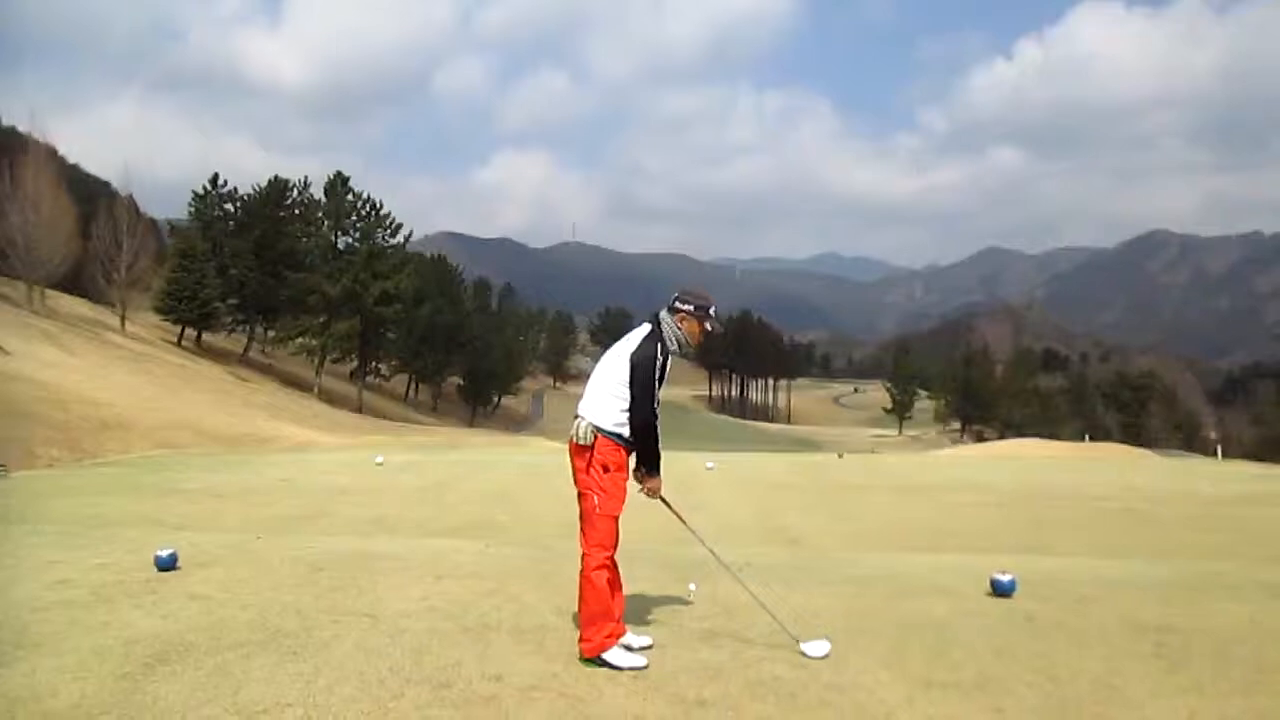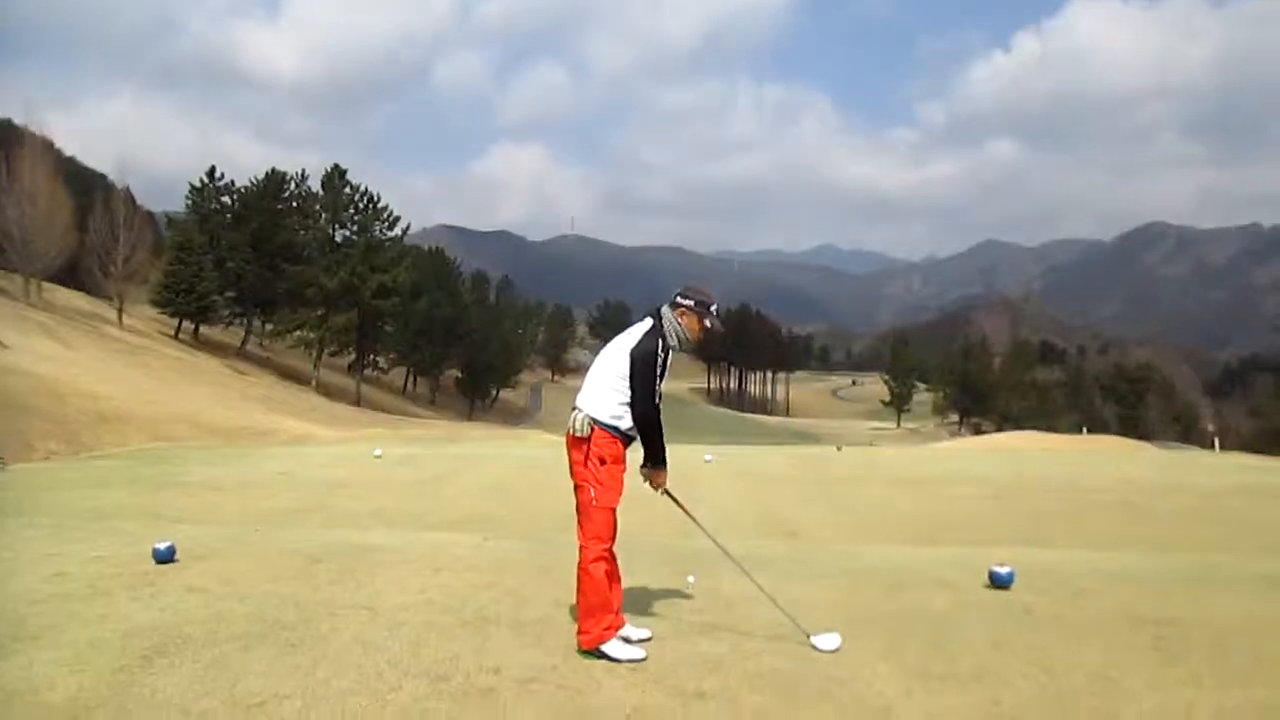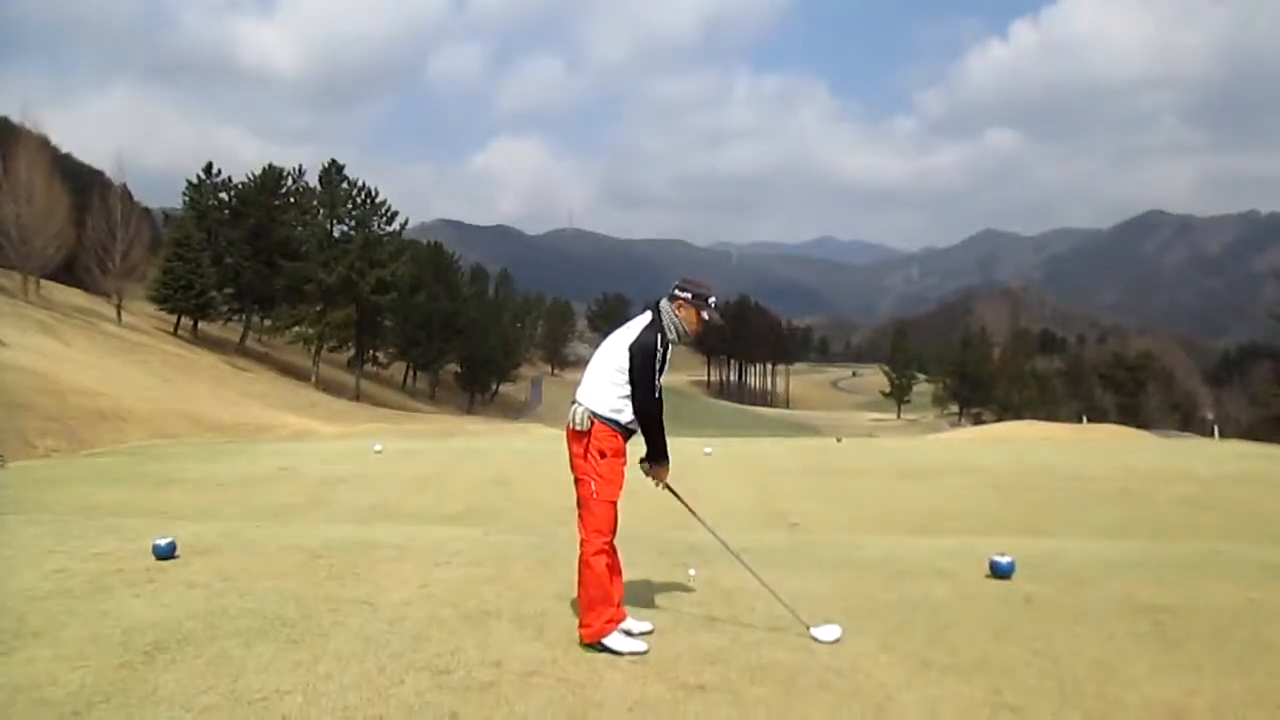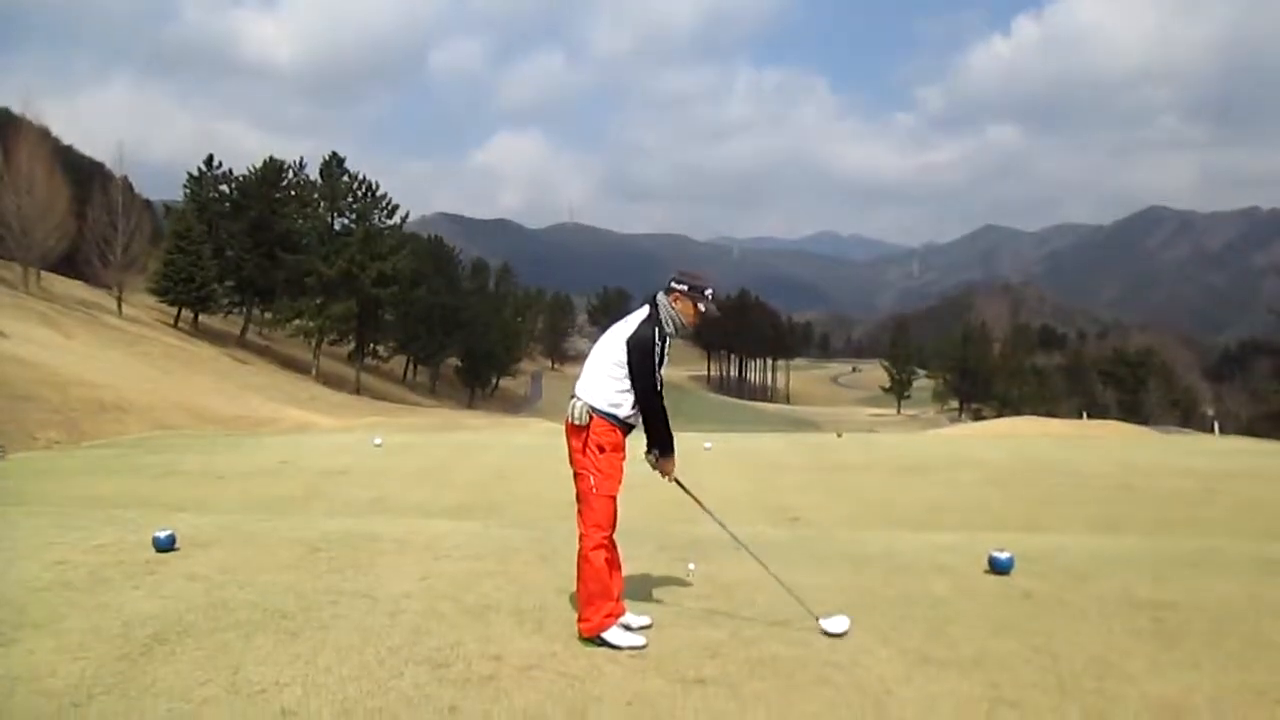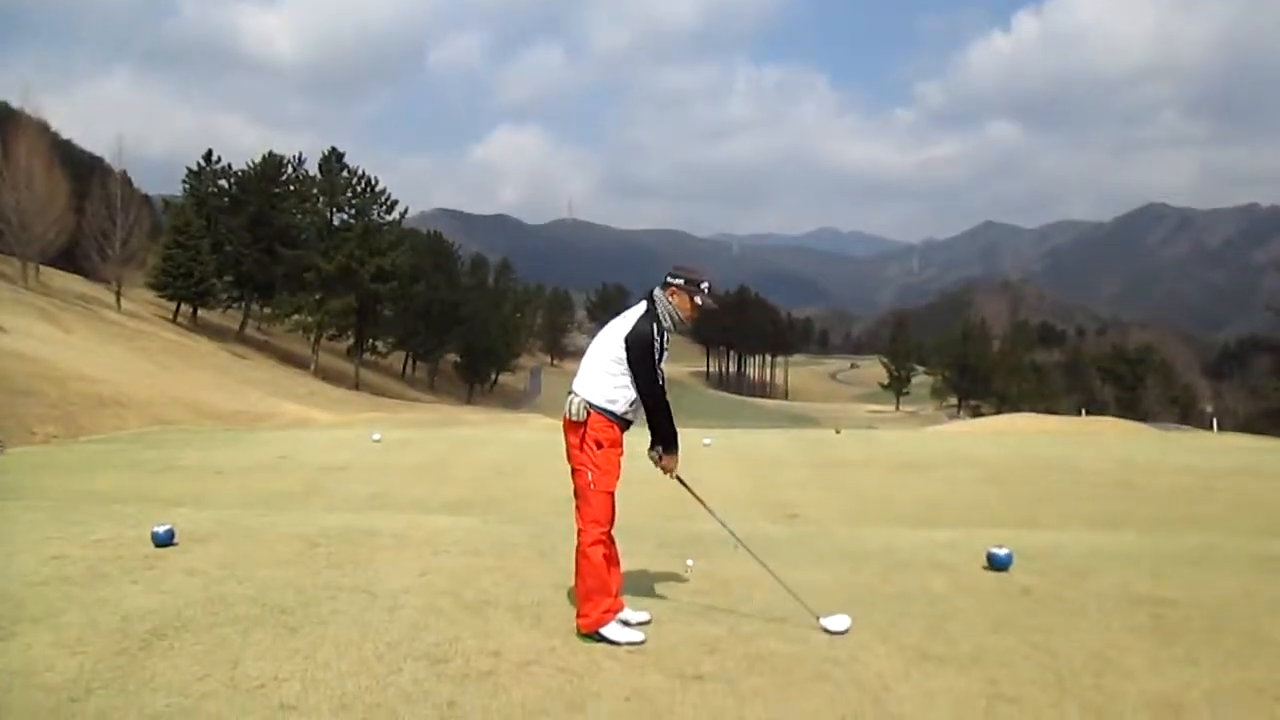
dt=0.2s
person 1, frame 1
left shoulder: (651, 342)
right shoulder: (651, 349)
left elbow: (642, 412)
right elbow: (642, 415)
left wrist: (644, 464)
right wrist: (652, 470)
left hip: (606, 448)
right hip: (600, 448)
left knee: (606, 544)
right knee: (598, 545)
left ankle: (611, 628)
right ankle: (597, 642)
person 1, frame 2
left shoulder: (653, 337)
right shoulder: (651, 344)
left elbow: (646, 407)
right elbow: (644, 410)
left wrist: (651, 459)
right wrist: (657, 463)
left hip: (605, 441)
right hip: (597, 441)
left knee: (604, 536)
right knee: (596, 538)
left ankle: (610, 621)
right ankle: (597, 633)
person 1, frame 3
left shoulder: (653, 333)
right shoulder: (650, 339)
left elbow: (648, 402)
right elbow: (646, 404)
left wrist: (654, 455)
right wrist: (659, 459)
left hip: (606, 434)
right hip: (596, 434)
left knee: (605, 530)
right knee: (597, 531)
left ankle: (611, 613)
right ankle: (598, 627)
person 1, frame 4
left shoulder: (652, 327)
right shoulder: (648, 333)
left elbow: (649, 395)
right elbow: (649, 398)
left wrist: (655, 446)
right wrist: (666, 451)
left hip: (605, 429)
right hip: (596, 429)
left knee: (605, 524)
right knee: (597, 525)
left ankle: (610, 608)
right ankle: (597, 621)
person 1, frame 5
left shoulder: (651, 323)
right shoulder: (646, 330)
left elbow: (651, 392)
right elbow: (652, 394)
left wrist: (657, 443)
right wrist: (669, 447)
left hip: (603, 425)
right hip: (593, 425)
left knee: (603, 520)
right knee: (594, 522)
left ankle: (609, 603)
right ankle: (596, 617)
